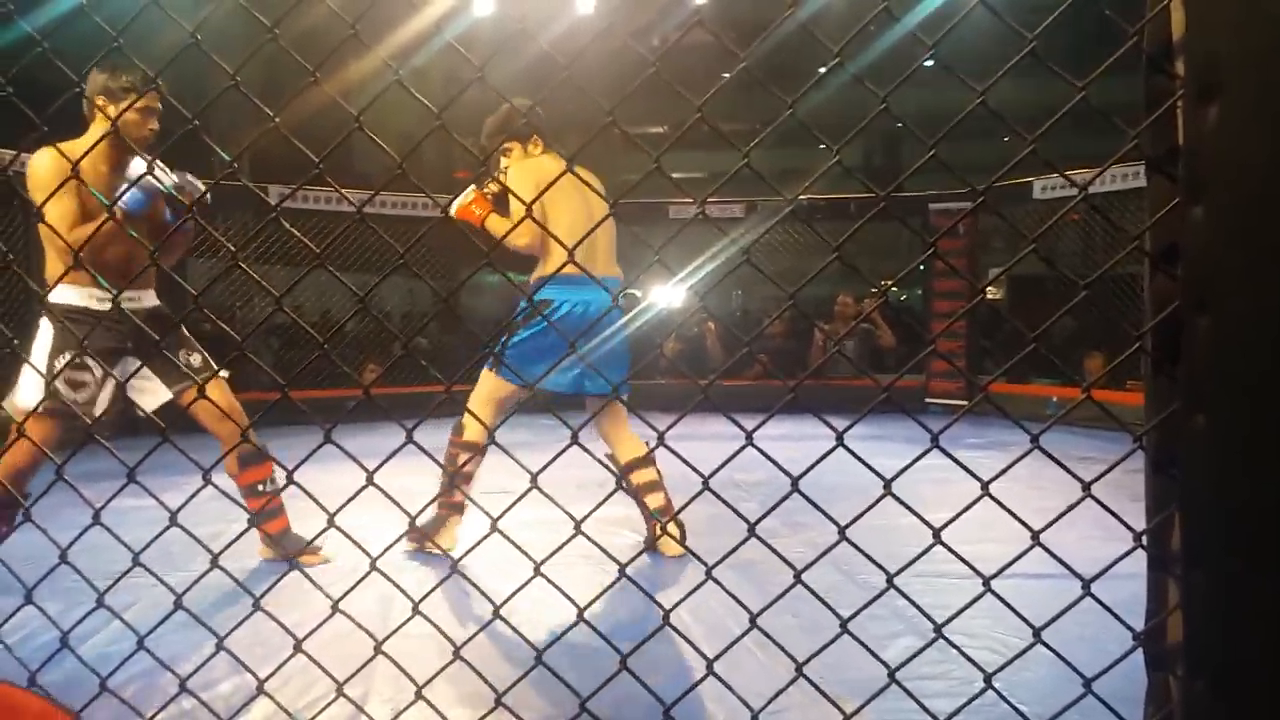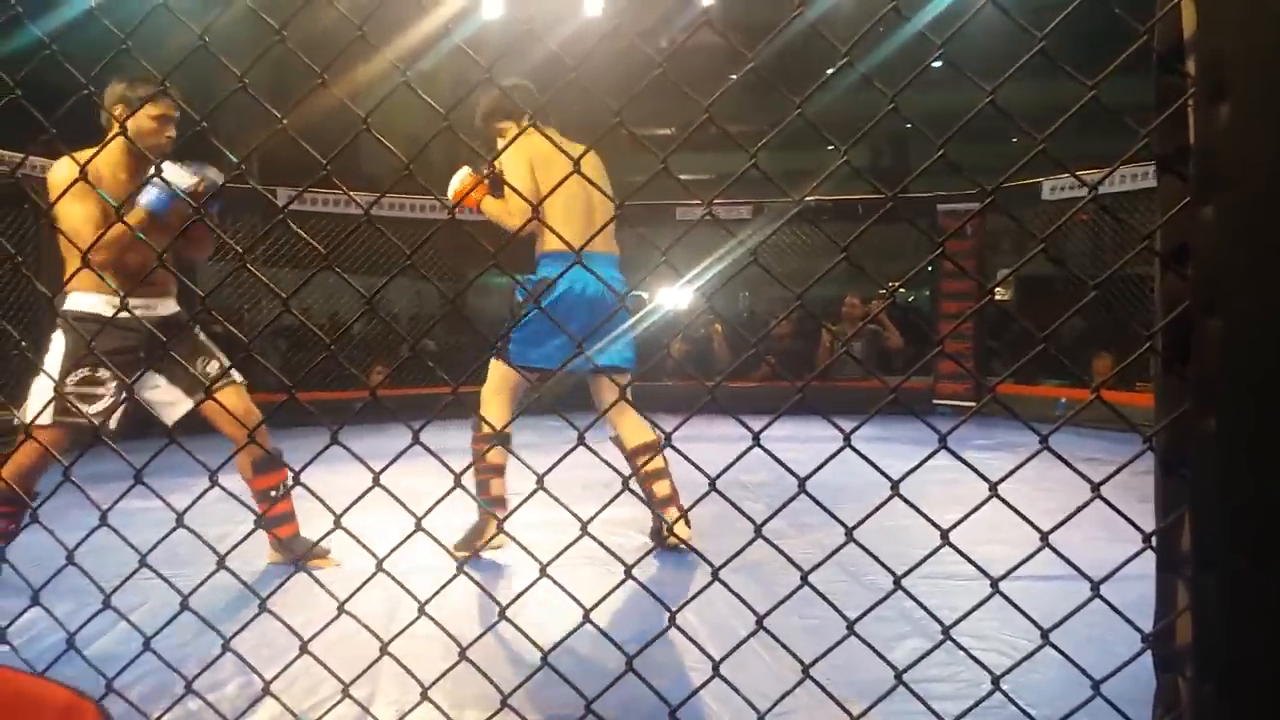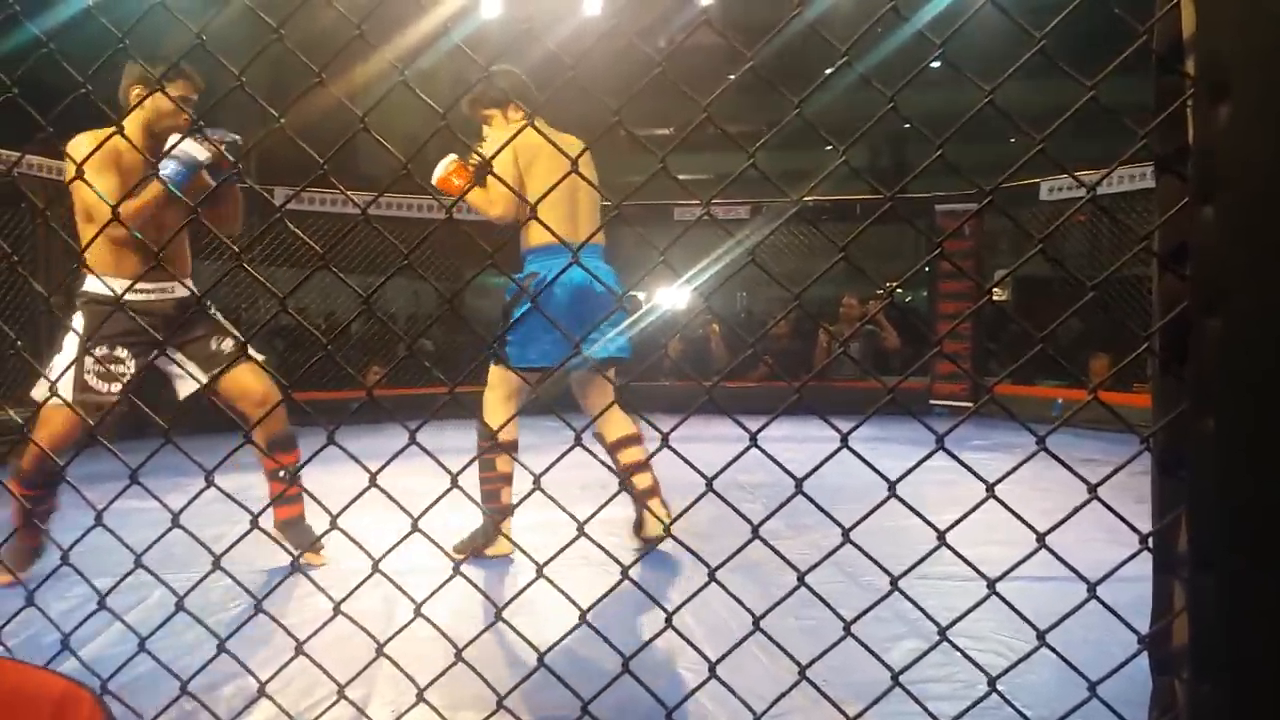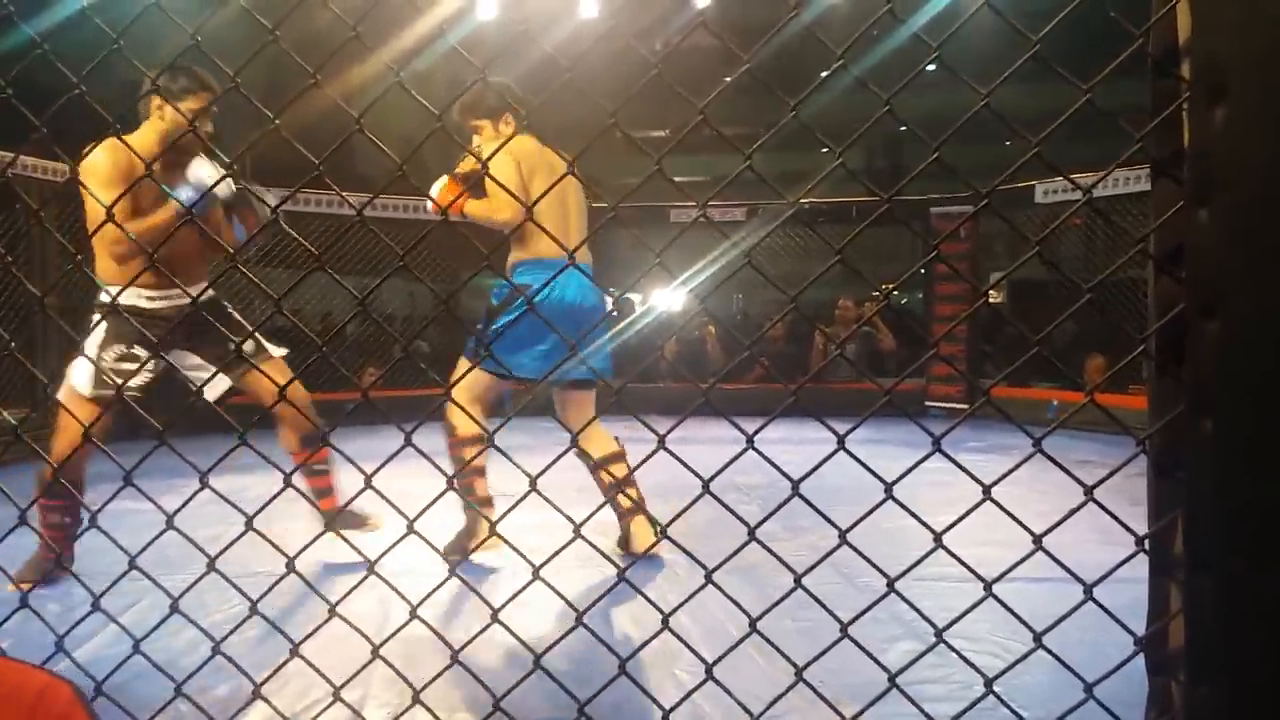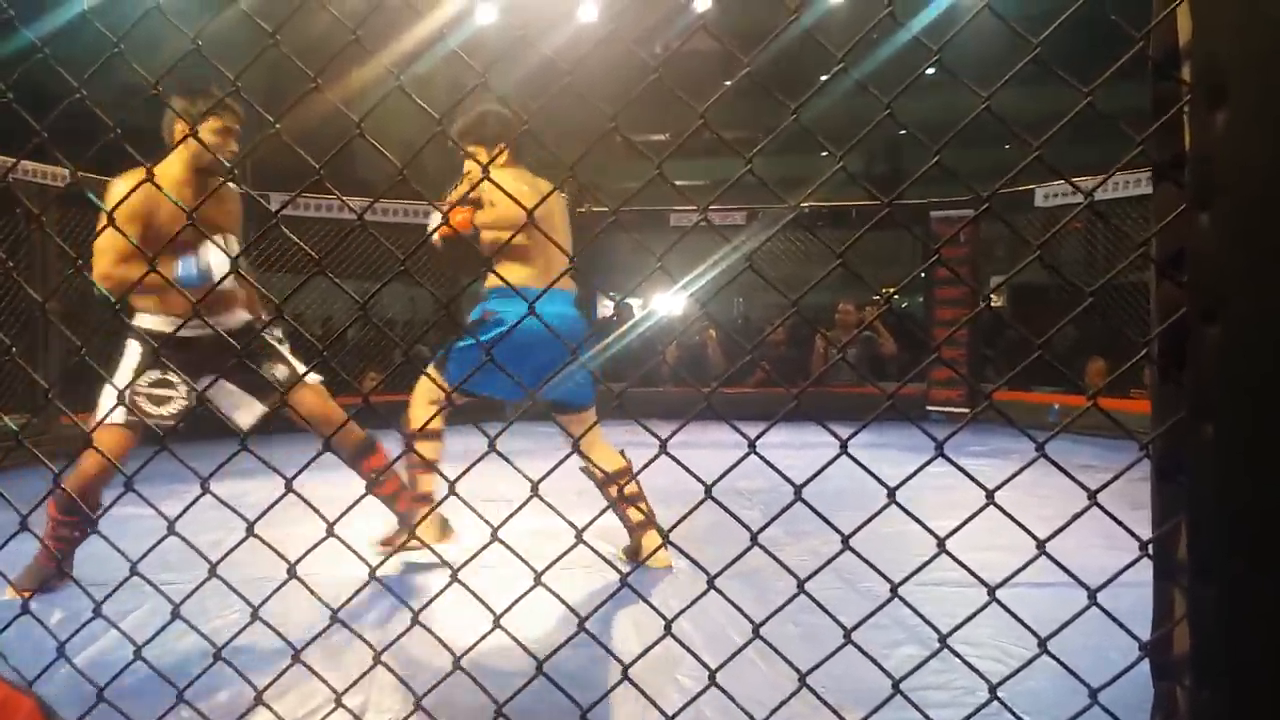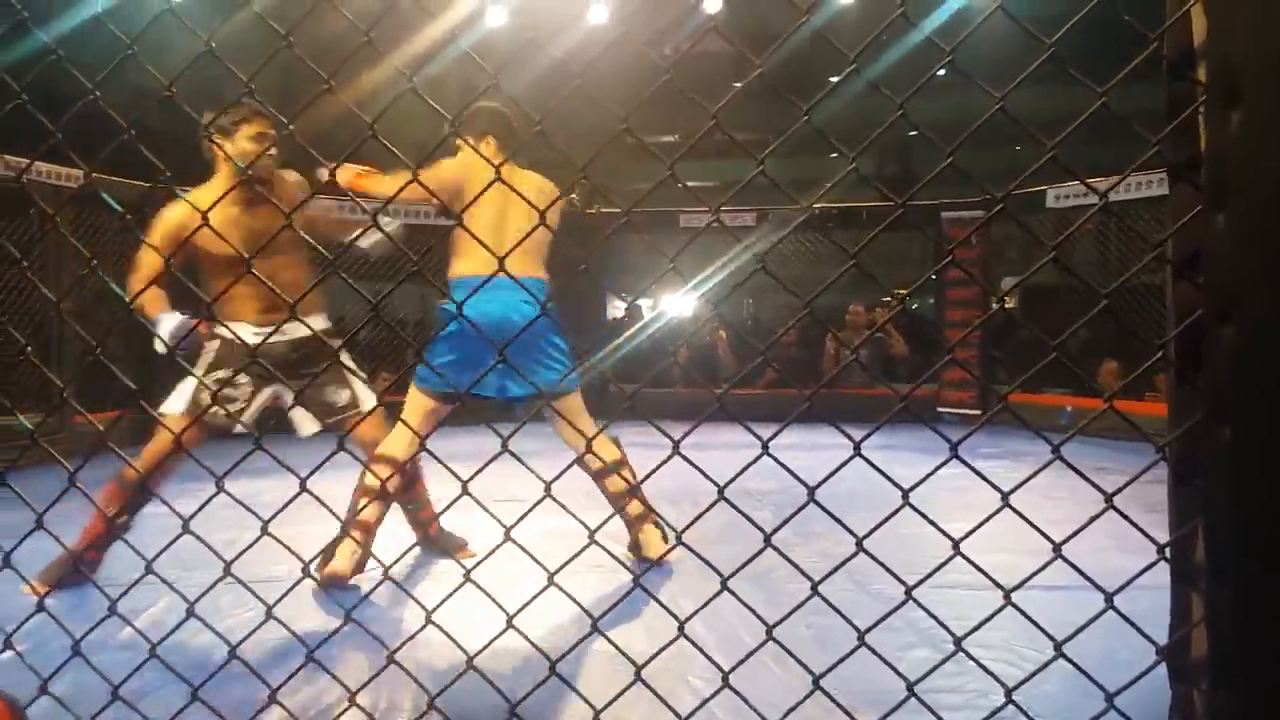
dt=0.1s
person 1, frame 1
left shoulder: (144, 171)
right shoulder: (53, 164)
left elbow: (167, 257)
right elbow: (72, 250)
left wrist: (182, 208)
right wrist: (131, 203)
left hip: (145, 316)
right hip: (79, 319)
left knee: (231, 419)
left ankle: (276, 534)
person 1, frame 2
left shoulder: (168, 172)
right shoulder: (73, 172)
left elbow: (199, 252)
right elbow: (94, 253)
left wrist: (205, 193)
right wrist: (156, 202)
left hip: (164, 323)
right hip: (95, 328)
left knee: (249, 421)
left ankle: (284, 535)
person 1, frame 3
left shoulder: (178, 156)
right shoulder: (91, 149)
left elbow: (228, 226)
right elbow: (115, 229)
left wrist: (222, 169)
right wrist: (173, 175)
left hip: (179, 307)
right hip: (112, 309)
left knee: (266, 401)
right knee: (53, 436)
left ankle: (291, 523)
person 1, frame 4
left shoulder: (197, 168)
right shoulder: (109, 159)
right elbow: (113, 246)
left wrist: (233, 229)
right wrist: (186, 199)
left hip: (196, 308)
right hip: (131, 315)
left knee: (289, 394)
right knee: (73, 437)
left ankle: (328, 508)
right ankle: (55, 549)
person 1, frame 5
left shoulder: (226, 197)
right shoulder: (134, 191)
right elbow: (107, 273)
left wrist: (255, 310)
right wrist: (187, 272)
left hip: (231, 332)
right hip: (163, 342)
left knee: (331, 417)
right knee: (98, 460)
left ankle: (412, 511)
right ankle: (53, 557)
person 1, frame 6
left shoulder: (285, 185)
right shoulder: (184, 216)
left elbow: (328, 226)
right elbow: (142, 285)
right wrist: (167, 320)
left hip: (307, 342)
right hip: (238, 348)
left knee: (378, 441)
right knee: (156, 453)
left ankle: (427, 529)
right ankle: (82, 554)
person 2, frame 1
left shoulder: (530, 170)
right shoulder: (586, 181)
left elbow: (526, 240)
left wrist: (481, 215)
left hip: (558, 302)
right hip: (604, 304)
left knee: (481, 405)
right knee: (613, 425)
left ankle: (445, 520)
right ankle: (667, 531)
person 2, frame 2
left shoulder: (522, 150)
right shoulder: (587, 157)
left elbow: (518, 219)
left wrist: (477, 197)
left hip: (559, 281)
right hip: (606, 282)
left knee: (496, 395)
right knee: (618, 407)
left ankle: (489, 522)
right ankle: (671, 517)
person 2, frame 3
left shoulder: (510, 141)
right shoulder: (575, 148)
left elbow: (500, 209)
left wrist: (461, 184)
left hip: (548, 278)
right hip: (596, 275)
left knee: (499, 400)
right knee: (599, 402)
left ankle: (495, 525)
right ankle: (653, 511)
person 2, frame 4
left shoulder: (512, 152)
right shoulder: (558, 165)
left elbow: (514, 214)
left wrist: (458, 198)
right wrist: (479, 177)
left hip: (535, 289)
right hip: (582, 291)
left knee: (465, 393)
right knee: (579, 420)
left ankle: (480, 519)
right ankle: (639, 527)
person 2, frame 5
left shoulder: (501, 179)
right shoulder: (549, 191)
left elbow: (520, 228)
left wrist: (463, 220)
right wrist: (471, 203)
left hip: (510, 313)
right hip: (562, 317)
left knee: (428, 395)
right knee: (587, 435)
left ankle: (426, 516)
right ankle: (648, 539)
person 2, frame 6
left shoulder: (465, 169)
right shoulder: (546, 188)
left elbow: (394, 187)
left wrist: (345, 177)
left hip: (470, 306)
right hip: (528, 307)
left knee: (411, 426)
right knee: (580, 426)
left ankle: (351, 547)
right ankle: (648, 535)
